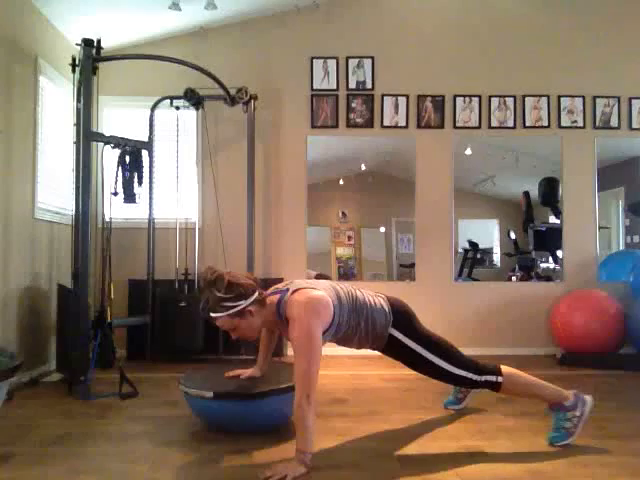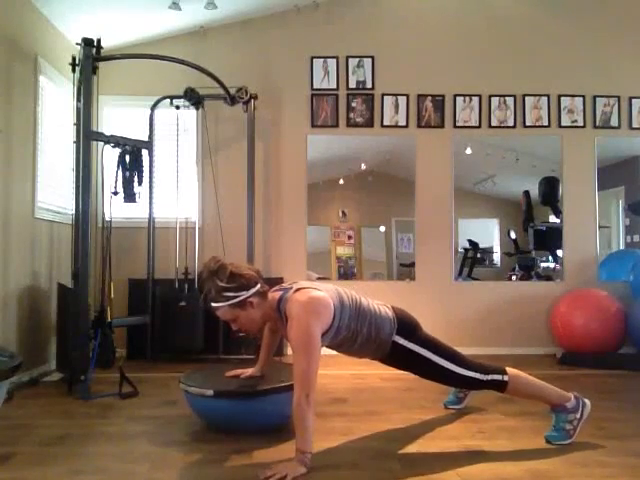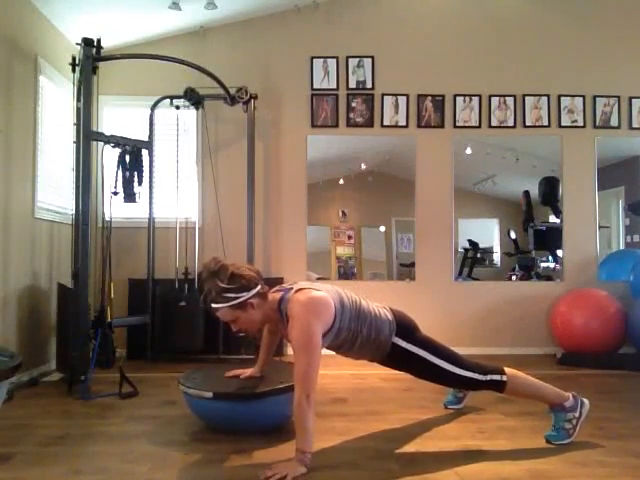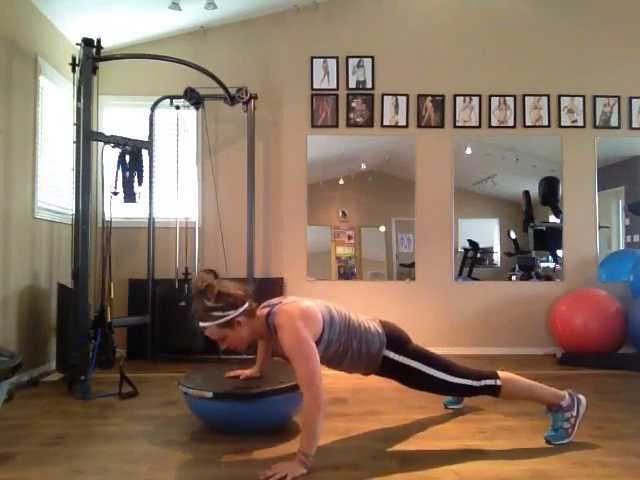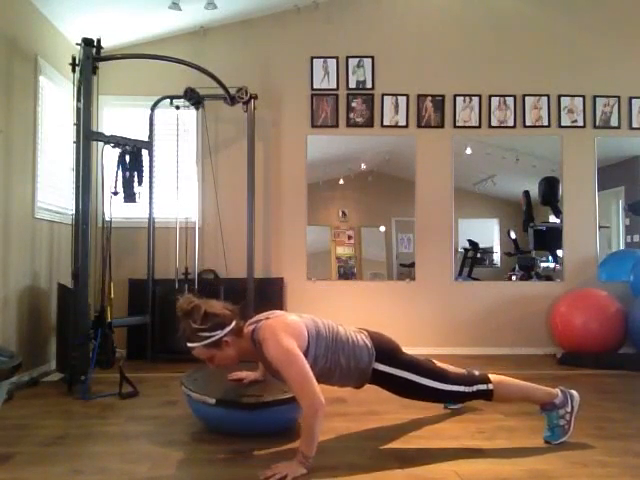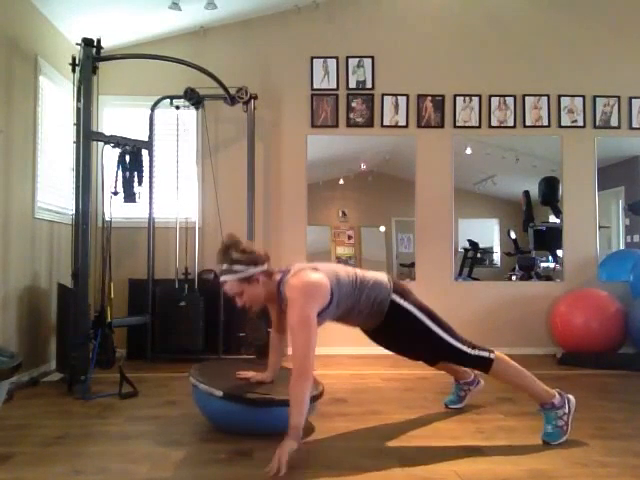
dt=0.4s
person 1, frame 1
left shoulder: (302, 312)
right shoulder: (268, 298)
left elbow: (305, 395)
right elbow: (271, 327)
right wrist: (258, 367)
left hip: (392, 324)
right hip: (378, 320)
left knee: (472, 372)
left ankle: (568, 401)
right ankle: (463, 390)
person 1, frame 2
left shoulder: (302, 312)
right shoulder: (273, 299)
left elbow: (304, 396)
right elbow: (272, 326)
right wrist: (259, 368)
left hip: (396, 335)
right hip: (381, 331)
left knee: (482, 375)
left ankle: (570, 404)
right ankle: (462, 389)
person 1, frame 3
left shoulder: (303, 312)
right shoulder: (274, 299)
left elbow: (305, 395)
right elbow: (273, 328)
right wrist: (258, 368)
left hip: (394, 337)
right hip: (379, 332)
left knee: (479, 375)
left ankle: (568, 403)
right ankle: (461, 390)
person 1, frame 4
left shoulder: (289, 325)
right shoulder: (262, 314)
left elbow: (315, 399)
right wrist: (257, 368)
left hip: (385, 350)
right hip: (372, 342)
left knee: (473, 381)
left ankle: (564, 401)
right ankle: (460, 394)
person 1, frame 5
left shoulder: (273, 340)
right shoulder: (252, 328)
left elbow: (315, 404)
right wrist: (259, 373)
left hip: (375, 361)
right hip: (361, 350)
left knee: (468, 389)
right knee: (434, 376)
left ankle: (557, 399)
right ankle: (461, 374)
person 1, frame 6
left shoulder: (298, 293)
right shoulder: (273, 289)
left elbow: (303, 371)
right elbow: (279, 332)
left wrist: (291, 440)
right wrist: (269, 373)
left hip: (391, 304)
right hip: (372, 315)
left knee: (468, 354)
right knee: (423, 353)
left ankle: (555, 402)
right ankle: (466, 382)
